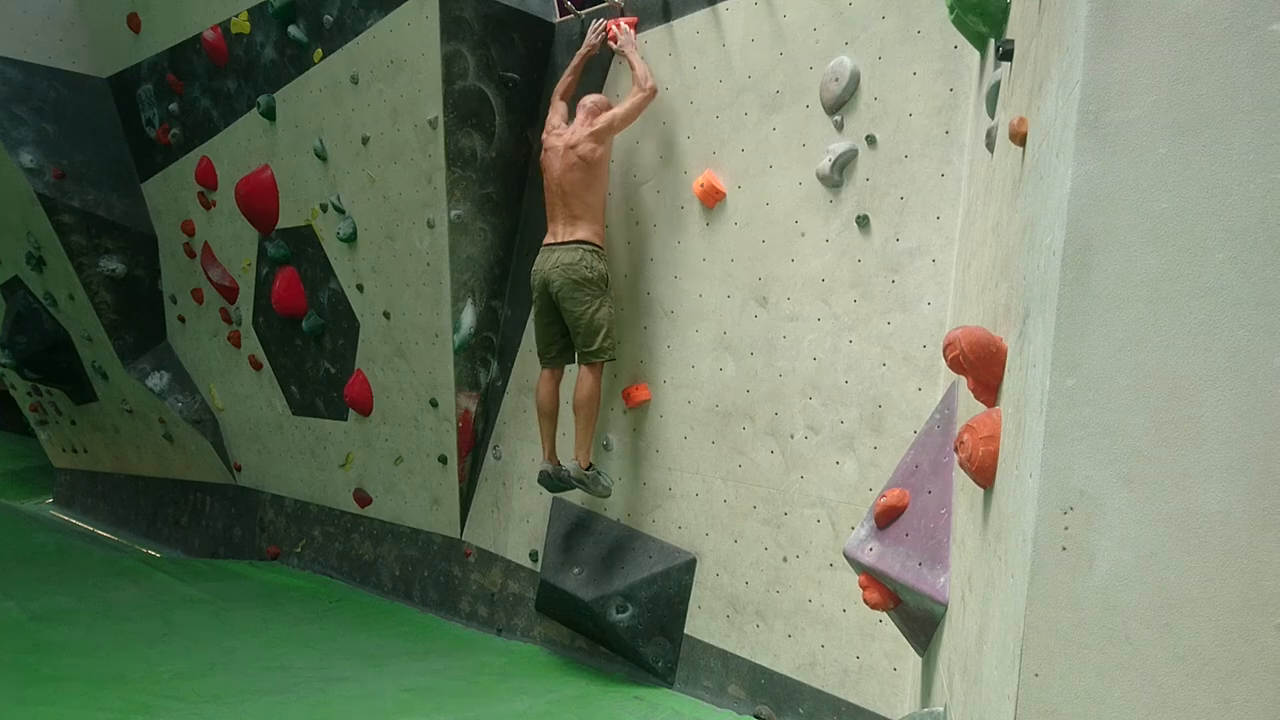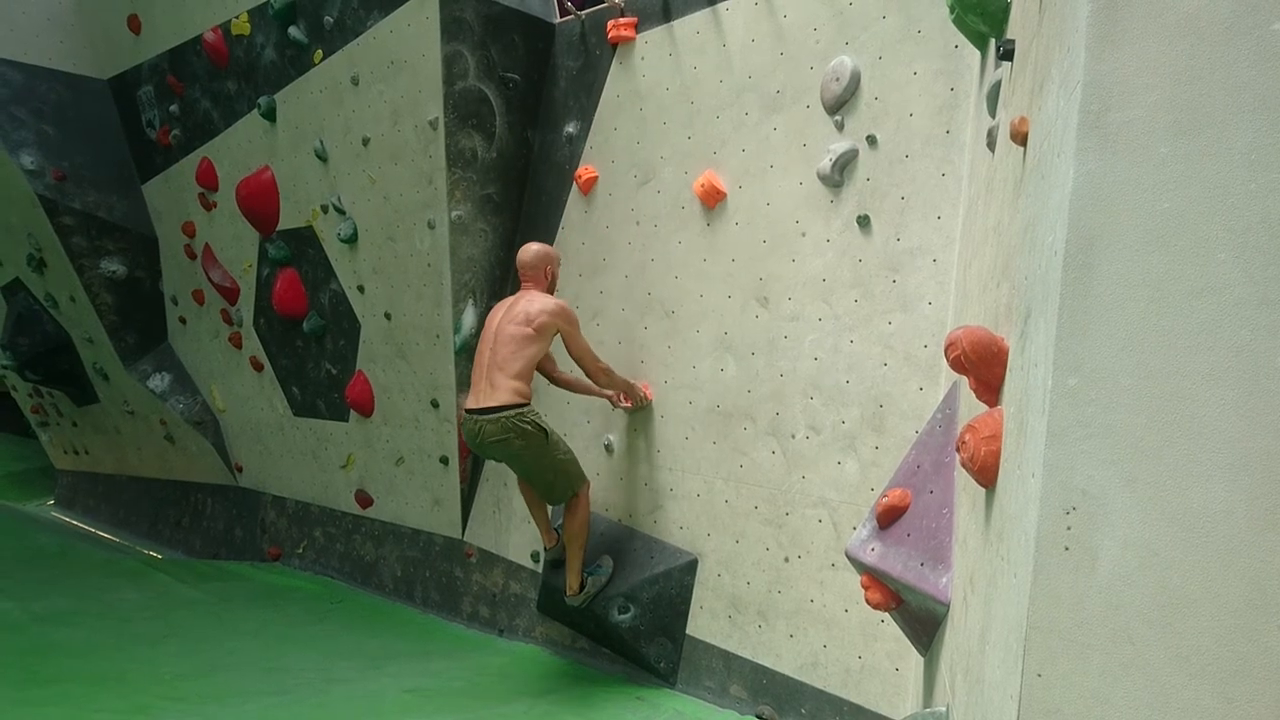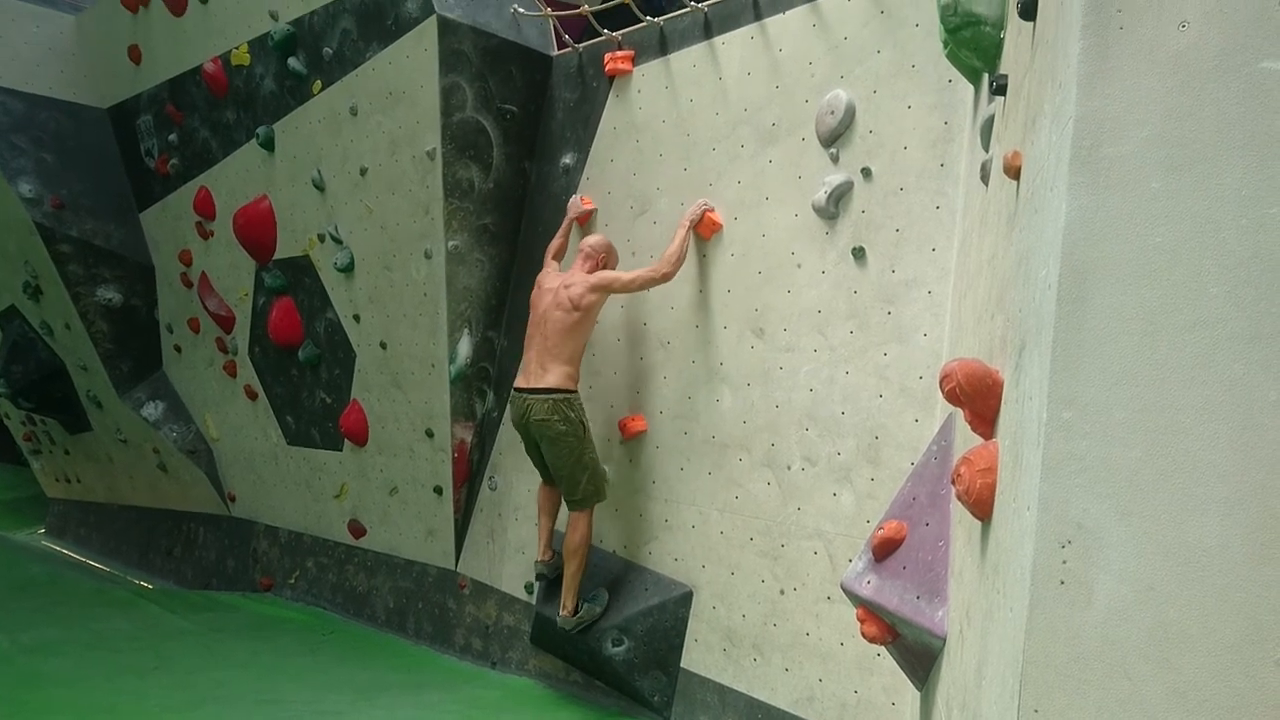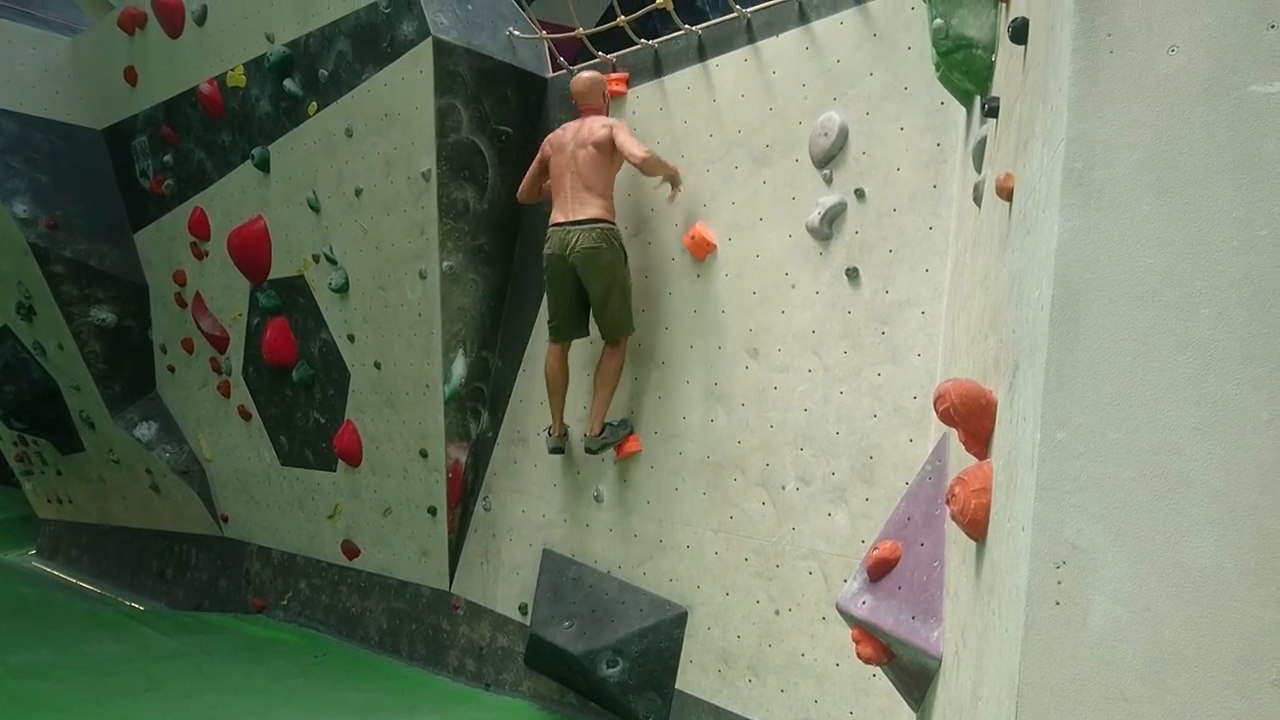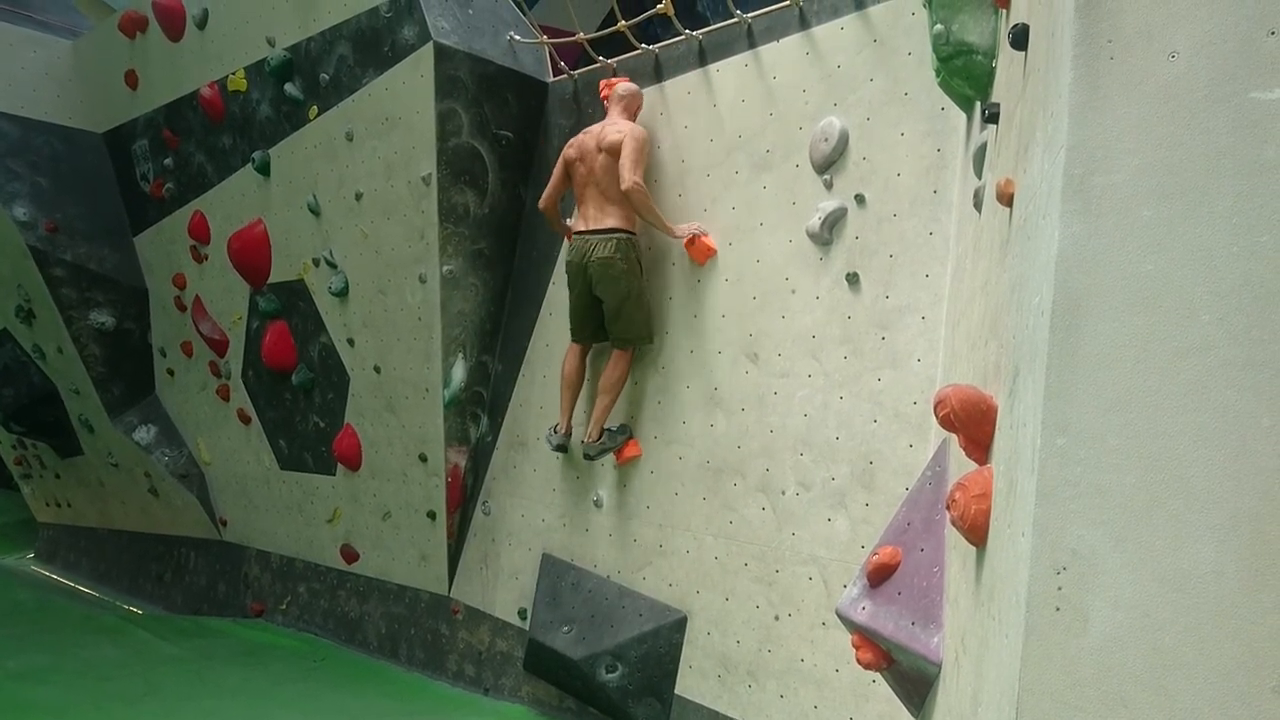
dt=1s
person 1, frame 1
left shoulder: (551, 138)
right shoulder: (594, 134)
left elbow: (560, 93)
right elbow: (646, 89)
left wrist: (586, 50)
right wrist: (627, 48)
left hip: (544, 262)
right hip: (579, 262)
left knee: (551, 366)
right knee: (591, 363)
left ankle: (550, 463)
right ankle: (582, 464)
person 1, frame 2
left shoulder: (501, 309)
right shoulder: (554, 308)
right elbow: (596, 369)
left wrist: (604, 394)
right wrist: (630, 388)
left hip: (472, 424)
right hip: (509, 422)
left knee: (530, 463)
right knee: (577, 491)
left ankle: (551, 543)
right ankle: (575, 585)
person 1, frame 3
left shoulder: (546, 280)
right shoulder: (595, 283)
left elbow: (551, 254)
right elbow: (663, 271)
left wrist: (569, 221)
right wrist: (686, 223)
left hip: (520, 400)
right hip: (556, 404)
left knee: (551, 479)
right knee: (582, 503)
left ankle: (545, 557)
right ankle: (570, 607)
person 1, frame 4
left shoulder: (554, 138)
right shoulder: (611, 127)
left elbow: (524, 195)
right elbow: (641, 158)
right wrist: (671, 172)
left hip: (557, 239)
right hip: (597, 237)
left knee: (560, 340)
right knee: (616, 337)
left ankle: (556, 430)
right ankle: (596, 431)
person 1, frame 5
left shoulder: (575, 143)
right shoulder: (633, 132)
left elbow: (546, 204)
right elbow: (630, 185)
right wrist: (671, 229)
left hip: (579, 247)
right hip: (615, 246)
left knee: (579, 342)
right knee: (623, 345)
left ankle: (561, 428)
right ankle: (595, 435)
